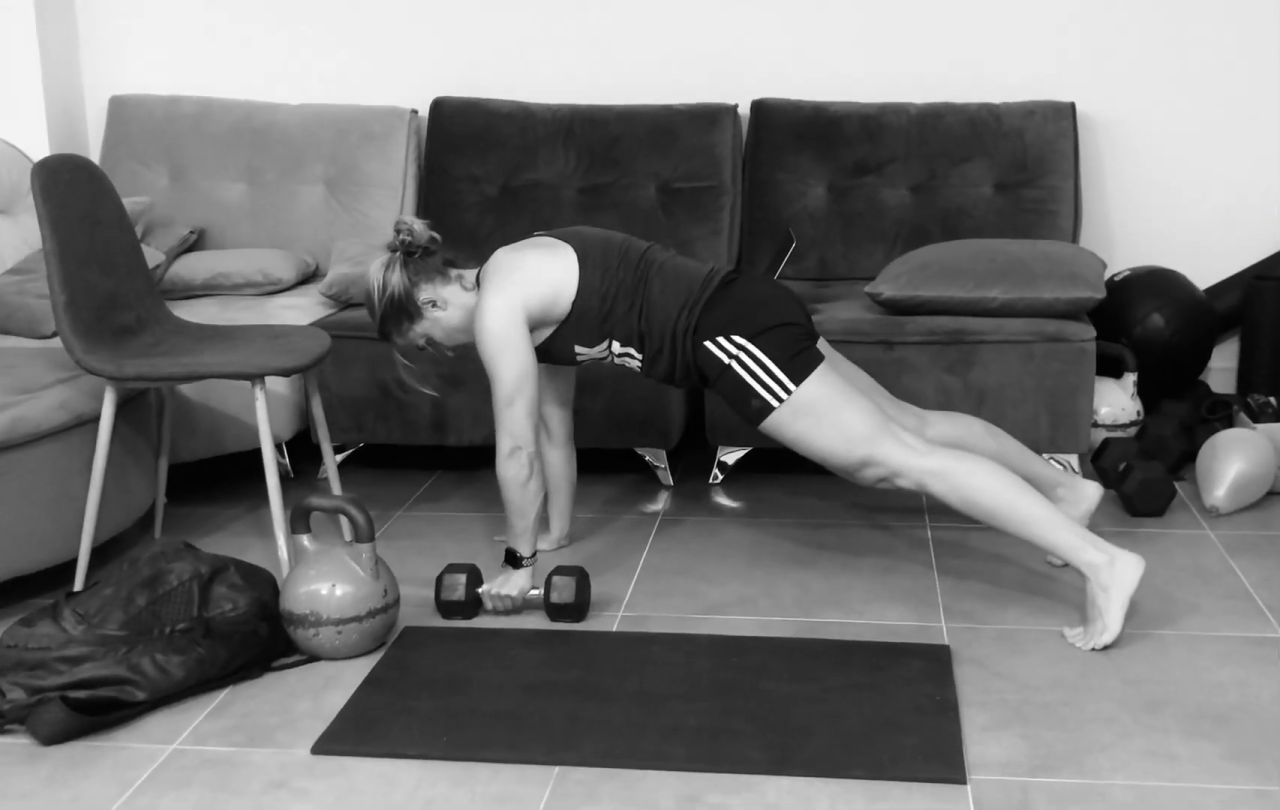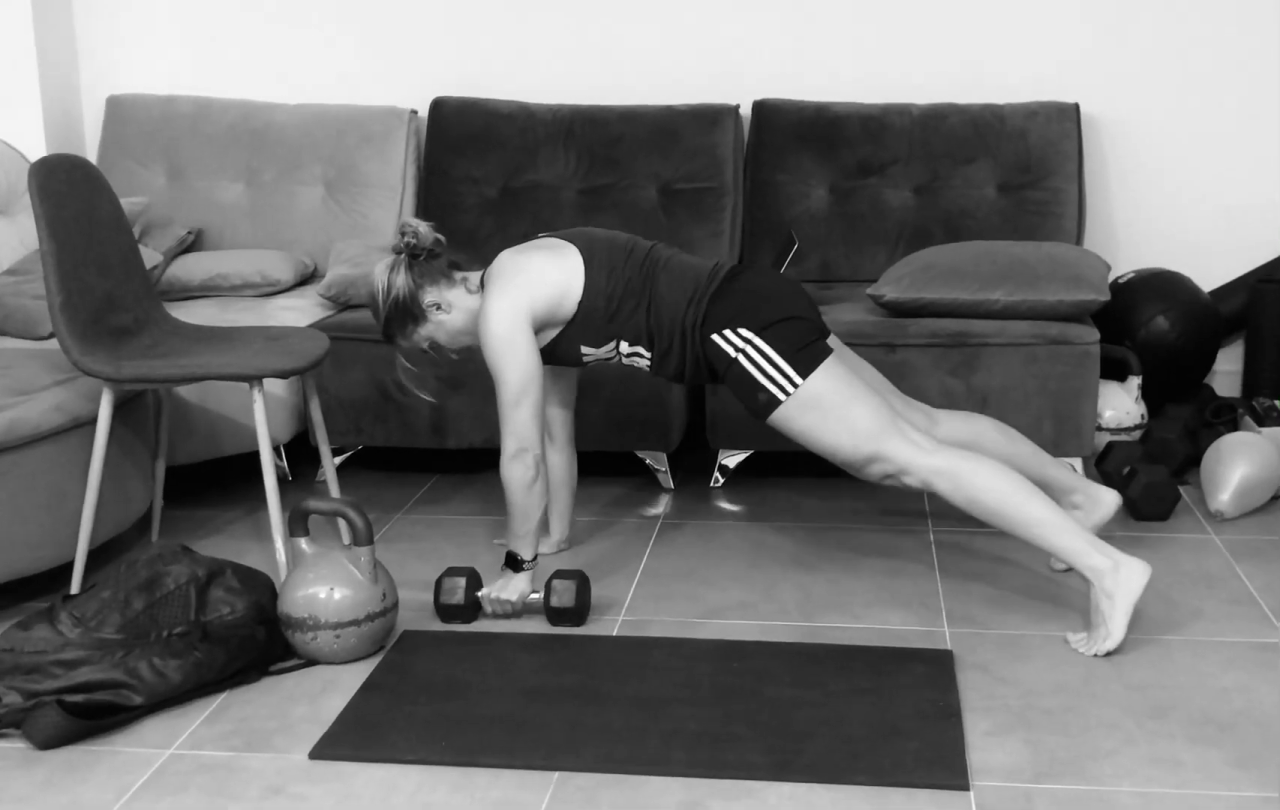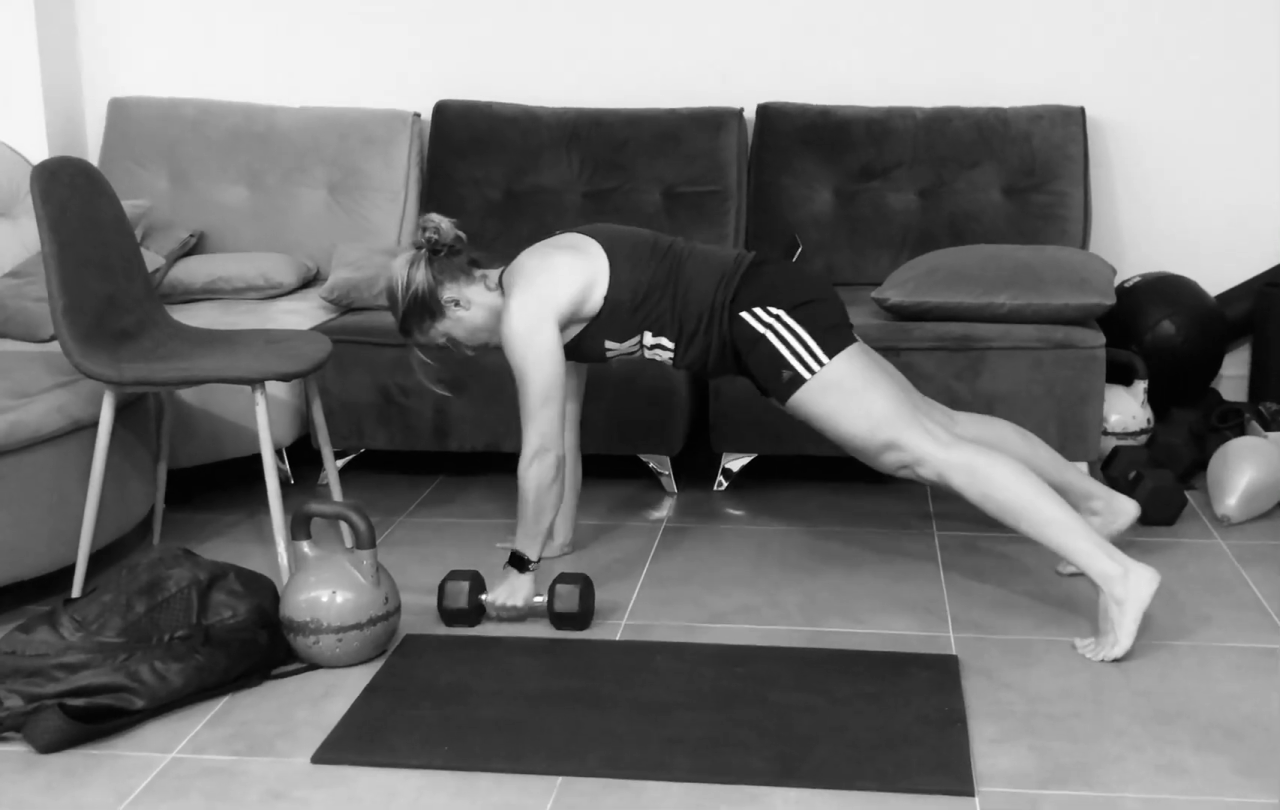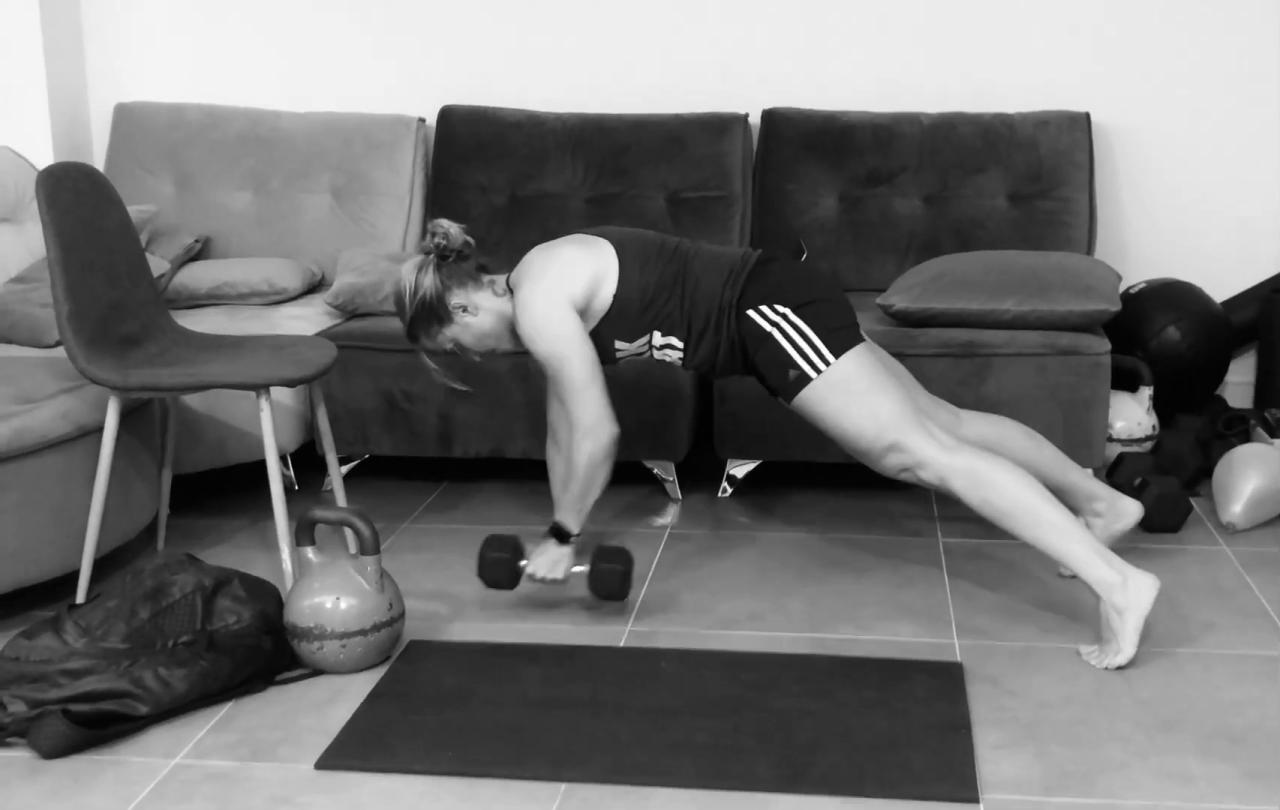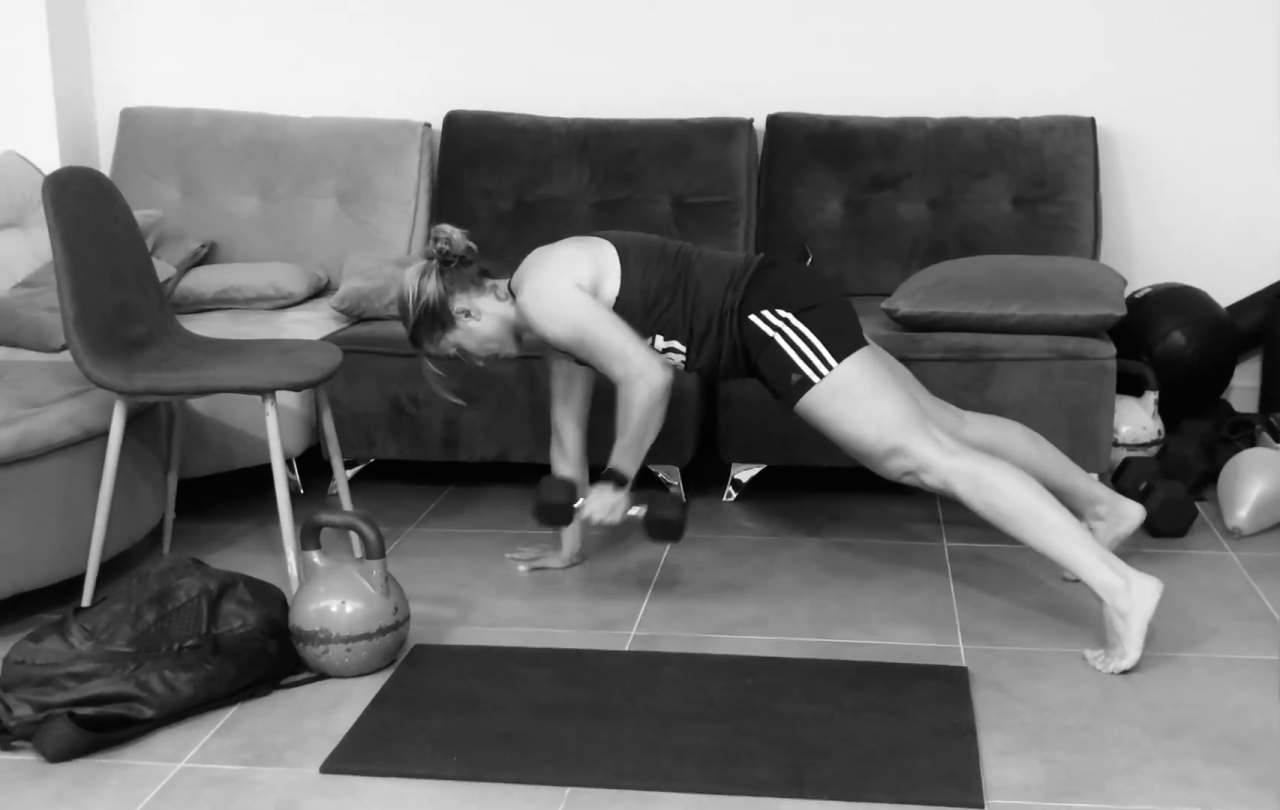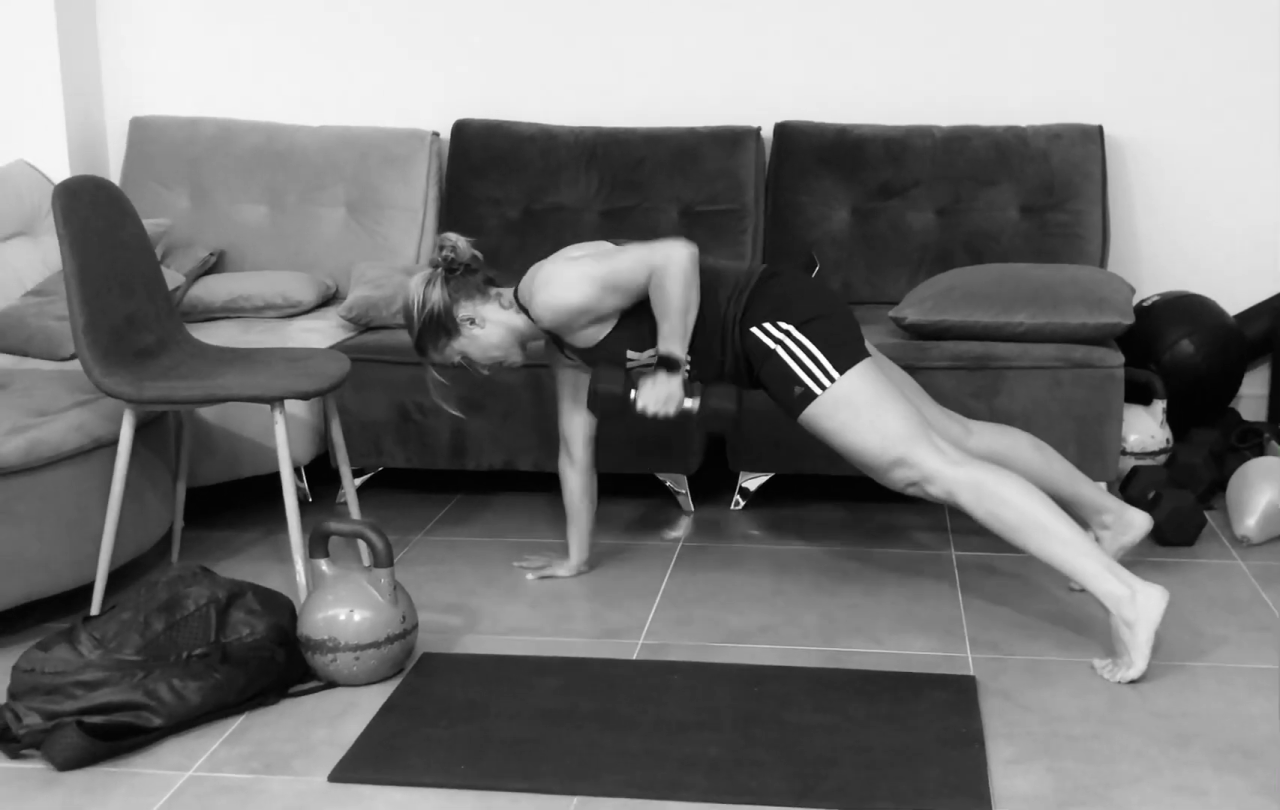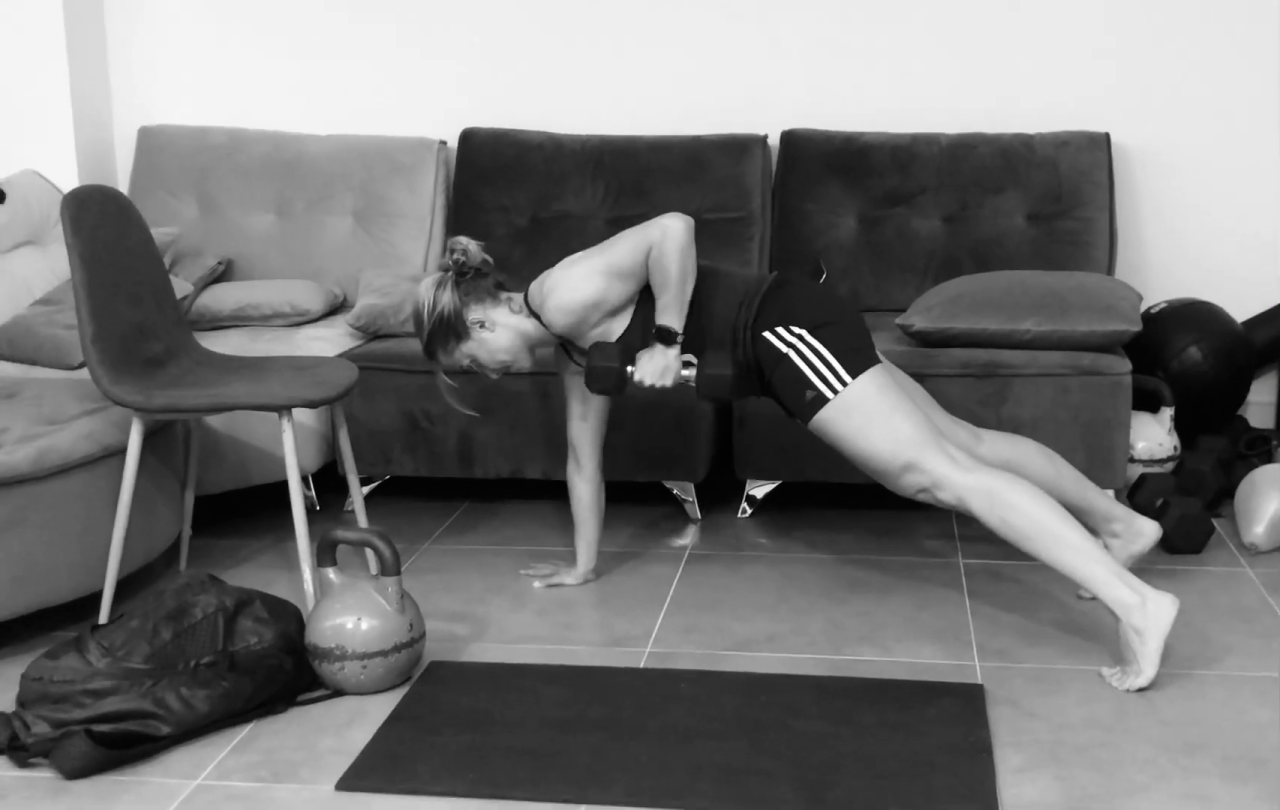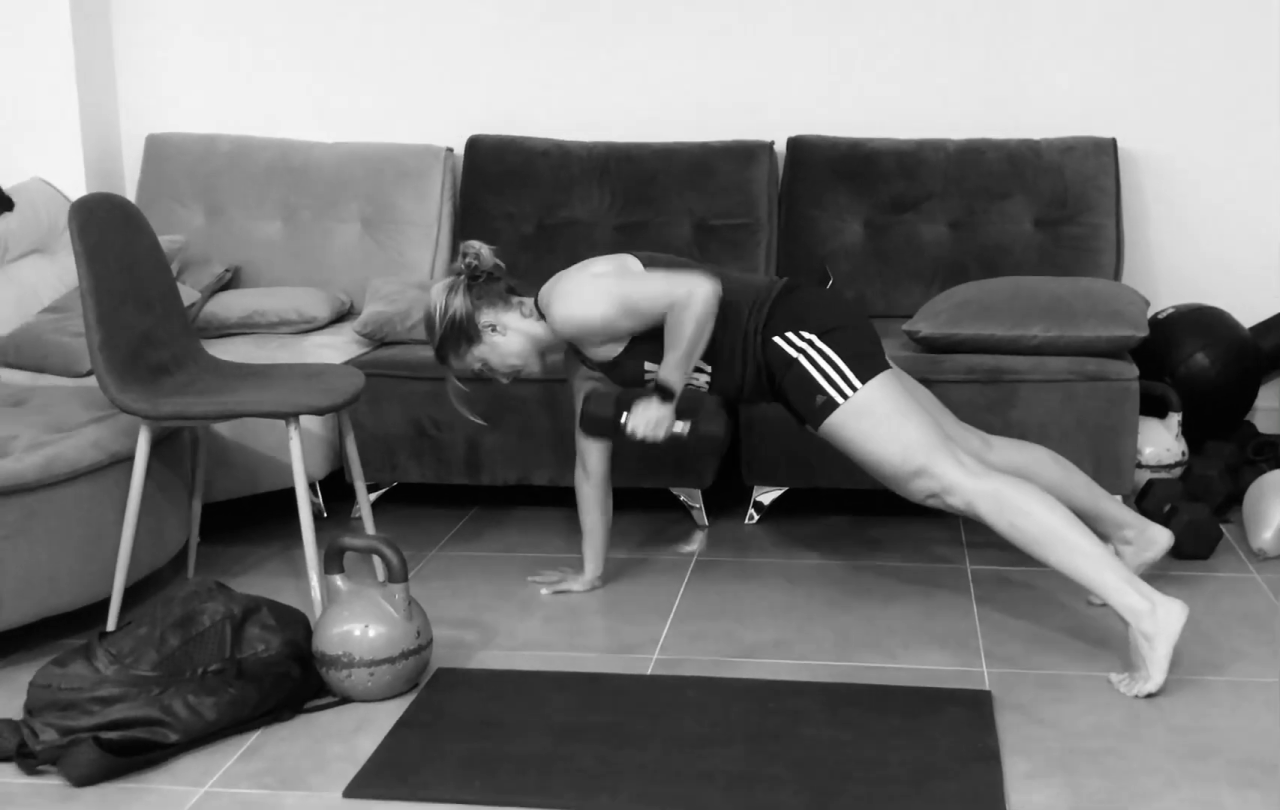
dt=0.2s
person 1, frame 1
left shoulder: (496, 306)
right shoulder: (524, 284)
left elbow: (515, 448)
right elbow: (553, 420)
left wrist: (519, 561)
right wrist: (556, 530)
left hip: (732, 331)
right hip: (743, 316)
left knee: (898, 459)
right knee: (905, 423)
left ankle: (1102, 562)
right ankle: (1067, 488)
person 1, frame 2
left shoulder: (501, 309)
right shoulder: (527, 286)
left elbow: (522, 452)
right elbow: (556, 424)
left wrist: (517, 565)
right wrist: (555, 534)
left hip: (741, 325)
right hip: (750, 315)
left knee: (903, 456)
right knee: (917, 422)
left ankle: (1108, 570)
right ankle: (1084, 493)
person 1, frame 3
left shoulder: (524, 306)
right shoulder: (542, 286)
left elbow: (544, 452)
right elbow: (561, 432)
left wrist: (519, 566)
right wrist: (559, 537)
left hip: (763, 310)
right hip: (764, 313)
left knee: (921, 450)
right knee: (935, 421)
left ankle: (1117, 577)
right ankle: (1101, 502)
person 1, frame 4
left shoulder: (536, 303)
right shoulder: (549, 294)
left elbow: (600, 432)
right elbow: (564, 432)
left wrist: (561, 540)
right wrist: (563, 537)
left hip: (771, 308)
right hip: (771, 315)
left knee: (924, 452)
right knee: (940, 422)
left ankle: (1116, 585)
right ankle: (1103, 502)
person 1, frame 5
left shoulder: (542, 296)
right shoulder: (554, 319)
left elbow: (647, 377)
right elbow: (569, 433)
left wrist: (615, 483)
right wrist: (568, 545)
left hip: (775, 310)
right hip: (775, 320)
left knee: (927, 455)
right knee: (944, 423)
left ankle: (1120, 587)
right ankle: (1104, 505)
person 1, frame 6
left shoulder: (553, 296)
right shoulder: (562, 338)
left elbow: (674, 258)
right elbow: (577, 445)
left wrist: (667, 370)
right wrist: (576, 556)
left hip: (776, 322)
right hip: (773, 334)
left knee: (933, 466)
right knee: (951, 432)
left ankle: (1127, 597)
right ankle: (1114, 516)
person 1, frame 7
left shoulder: (563, 299)
right shoulder: (569, 339)
left elbow: (675, 229)
right elbow: (584, 454)
left wrist: (663, 340)
right wrist: (583, 563)
left hip: (788, 329)
right hip: (786, 341)
left knee: (942, 473)
right knee: (961, 440)
left ankle: (1136, 603)
right ankle: (1121, 524)
person 1, frame 8
left shoulder: (572, 305)
right shoulder: (581, 346)
left elbow: (700, 292)
right elbow: (594, 453)
left wrist: (662, 396)
right wrist: (591, 568)
left hip: (799, 335)
right hip: (793, 349)
left knee: (952, 480)
right knee: (971, 447)
left ankle: (1146, 611)
right ankle: (1134, 530)
